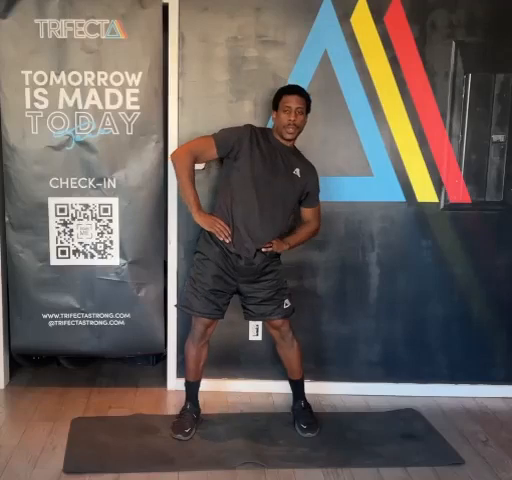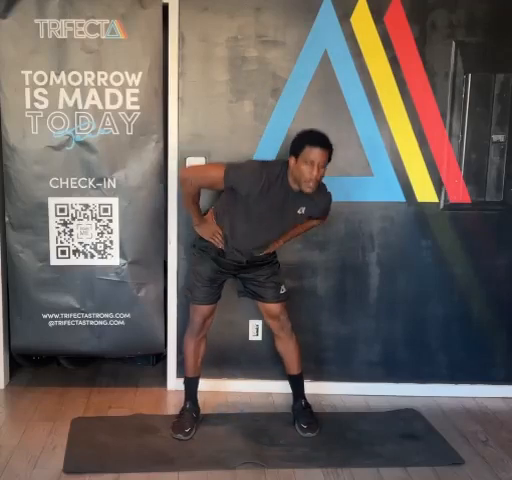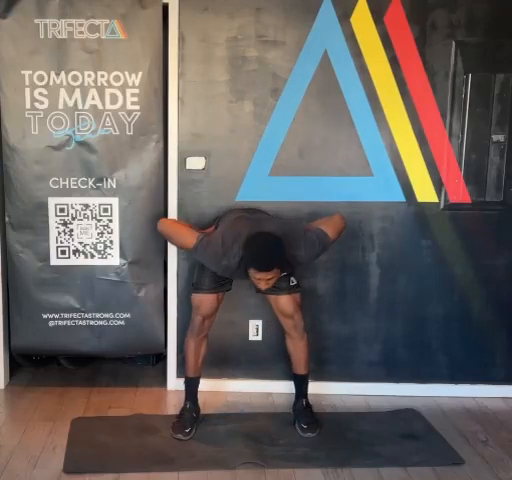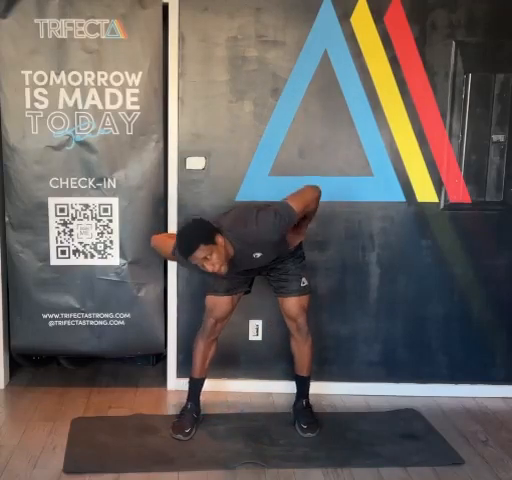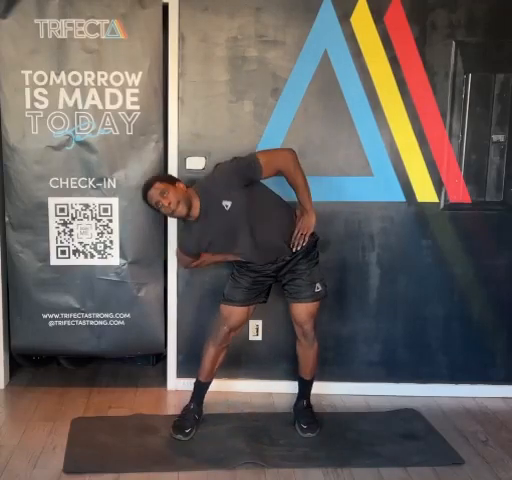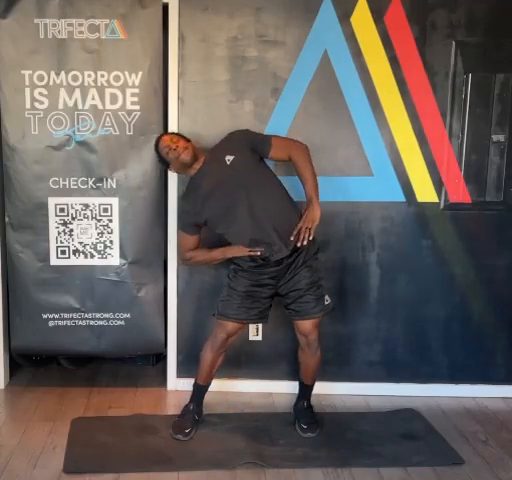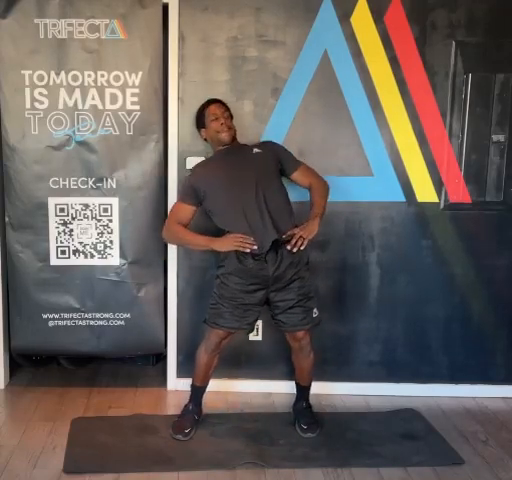
dt=0.5s
person 1, frame 1
left shoulder: (306, 171)
right shoulder: (244, 138)
left elbow: (311, 222)
right elbow: (182, 155)
left wrist: (285, 242)
right wrist: (198, 213)
left hip: (264, 264)
right hip: (217, 255)
left knee: (282, 331)
right knee: (201, 330)
left ankle: (300, 403)
right ankle: (191, 406)
person 1, frame 2
left shoulder: (319, 199)
right shoulder: (256, 175)
right elbow: (189, 176)
left wrist: (278, 240)
right wrist: (198, 221)
left hip: (260, 258)
right hip: (215, 251)
left knee: (280, 323)
right knee: (199, 323)
left ankle: (300, 402)
right ankle: (190, 405)
person 1, frame 3
left shoulder: (301, 249)
right shoulder: (219, 255)
left elbow: (338, 220)
right elbow: (165, 225)
right wrist: (201, 234)
left knee: (293, 321)
right knee: (201, 320)
left ankle: (301, 402)
right ankle: (190, 405)
person 1, frame 4
left shoulder: (262, 228)
right shoulder: (194, 254)
left elbow: (312, 192)
right elbow: (158, 240)
left wrist: (299, 231)
left hip: (281, 252)
right hip: (232, 259)
left knee: (298, 322)
right knee: (212, 324)
left ankle: (302, 402)
right ankle: (192, 406)
person 1, frame 5
left shoulder: (225, 177)
right shoulder: (191, 236)
left elbow: (286, 157)
right elbow: (188, 261)
left wrist: (307, 211)
right wrist: (228, 255)
left hip: (297, 252)
right hip: (251, 265)
left knee: (305, 328)
right knee: (224, 330)
left ankle: (303, 403)
right ankle: (194, 406)
person 1, frame 6
left shoulder: (236, 144)
right shoulder: (190, 202)
left elbow: (297, 149)
right elbow: (188, 253)
left wrist: (313, 204)
right wrist: (229, 251)
left hip: (298, 257)
right hip: (251, 268)
left knee: (309, 335)
right knee: (221, 335)
left ankle: (303, 404)
right ankle: (194, 406)
person 1, frame 7
left shoulder: (269, 151)
right shoulder: (201, 174)
left elbow: (318, 183)
right elbow: (171, 229)
left wrist: (313, 222)
right wrist: (215, 242)
left hip: (287, 259)
right hip: (240, 265)
left knee: (300, 338)
right knee: (215, 337)
left ankle: (302, 404)
right ankle: (193, 406)
